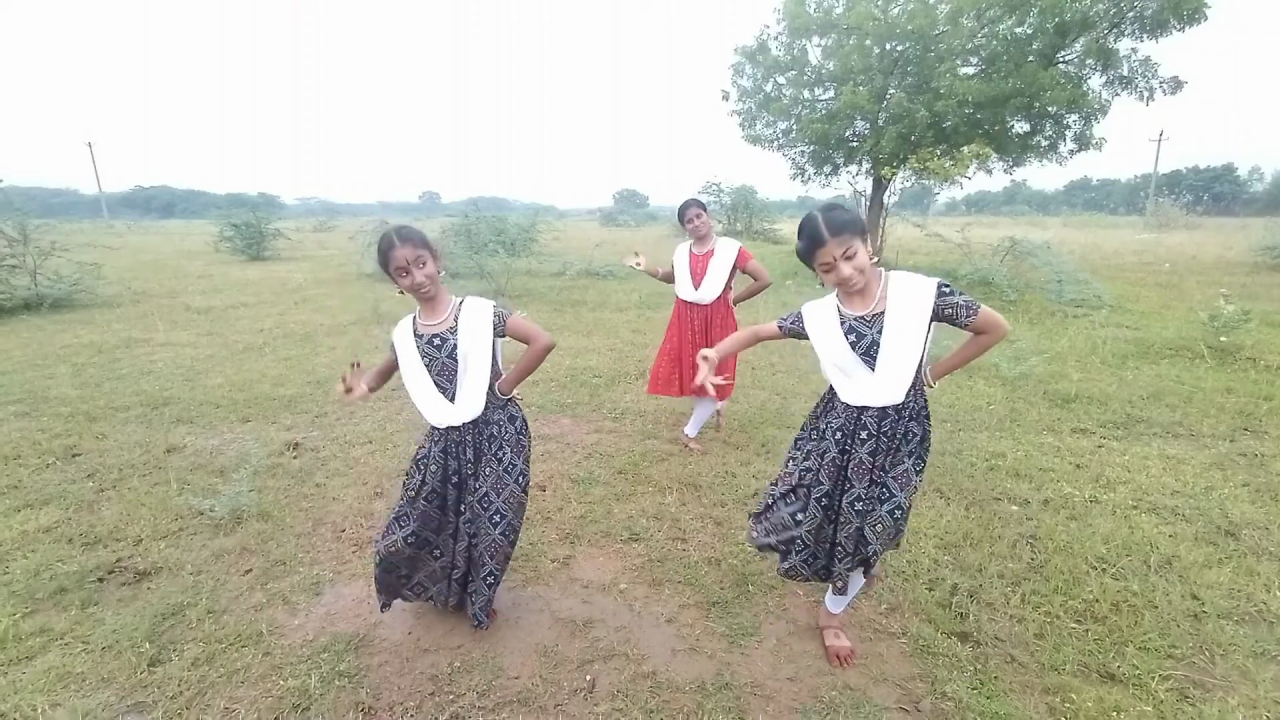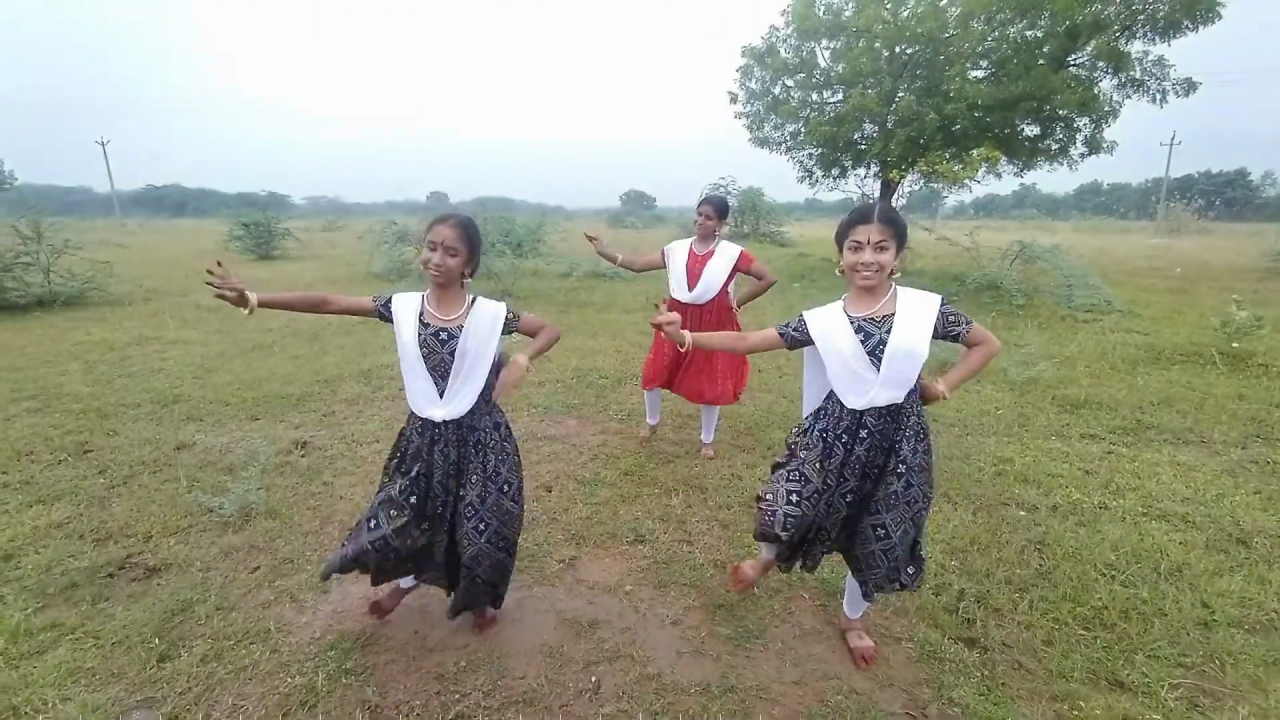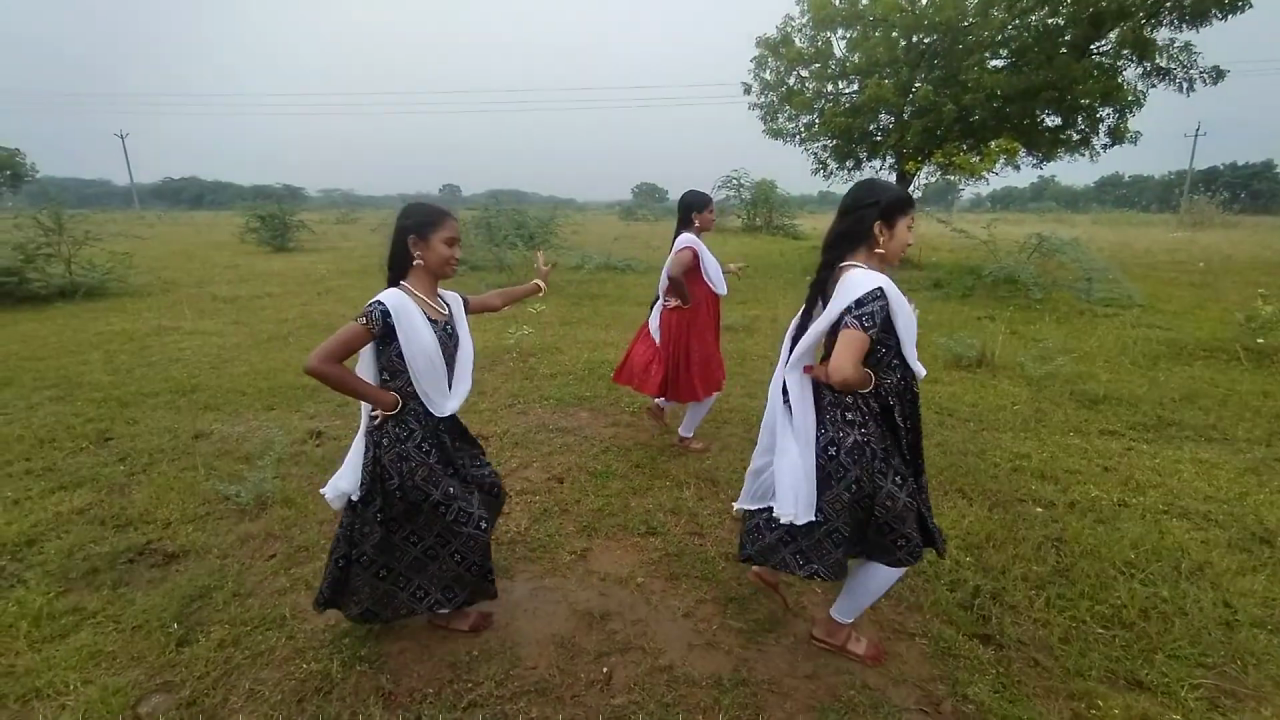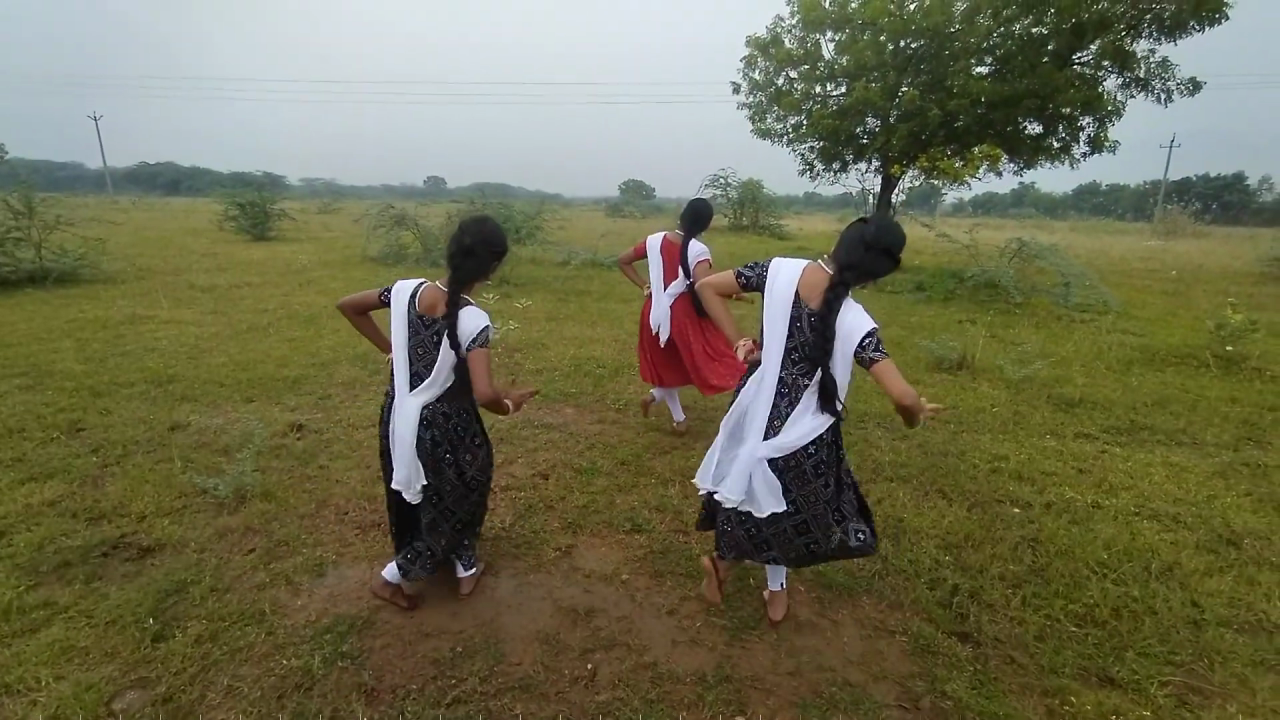
dt=1s
person 1, frame 1
left shoulder: (921, 292)
right shoulder: (815, 313)
left elbow: (995, 328)
right elbow: (755, 332)
left wrist: (932, 373)
right wrist: (712, 357)
left hip: (896, 433)
right hip: (836, 427)
left knee: (863, 525)
right knee: (792, 516)
left ankle: (832, 614)
person 1, frame 2
left shoulder: (926, 308)
right shoulder: (820, 320)
left elbow: (986, 342)
right elbow: (749, 341)
left wrist: (945, 382)
right wrist: (686, 336)
left hip: (897, 442)
right hip: (833, 434)
left knee: (880, 543)
right knee: (785, 509)
left ankle: (852, 618)
right ankle: (766, 556)
person 1, frame 3
left shoulder: (838, 279)
right shoulder: (873, 291)
right elbow: (842, 373)
right wrist: (851, 375)
left hip: (823, 428)
right hip: (854, 437)
right knee: (900, 540)
left ankle: (772, 561)
right ankle: (834, 626)
person 1, frame 4
left shoulder: (780, 270)
right shoulder: (856, 323)
left elbow: (706, 287)
right elbow: (903, 397)
left wrist: (740, 342)
right wrist: (918, 413)
left hip: (755, 413)
right hip: (803, 430)
left knee: (774, 506)
right knee: (809, 515)
left ankle: (770, 589)
right ankle: (733, 562)
person 2, frame 1
left shoulder: (479, 312)
right shoulder: (403, 332)
left elbow: (543, 341)
right elbow: (386, 375)
left wrist: (504, 386)
right wrist: (361, 388)
left hip: (494, 430)
right hip: (444, 439)
left knee: (490, 519)
right knee: (414, 521)
left ankle: (479, 597)
right ankle: (447, 590)
person 2, frame 2
left shoulder: (493, 316)
right shoulder: (401, 306)
left elbow: (550, 331)
right elbow: (327, 303)
left wrist: (521, 361)
right wrist: (253, 299)
left hip: (479, 437)
right hip: (425, 434)
left knee: (482, 528)
right knee: (396, 517)
left ankle: (479, 598)
right ankle: (403, 581)
person 2, frame 3
left shoulder: (447, 303)
right shoulder: (390, 308)
left elbow: (491, 300)
right elbow: (318, 363)
left wrist: (534, 286)
right wrist: (382, 399)
left hip: (439, 429)
right hip: (405, 437)
left knee: (482, 494)
right knee: (460, 521)
right ankle: (444, 609)
person 2, frame 4
left shoulder: (408, 290)
right shoulder: (475, 321)
left elbow: (348, 305)
right elbow: (483, 395)
left wrist: (388, 347)
right wrist: (509, 401)
left hip: (402, 415)
right hip: (445, 425)
left knee: (421, 496)
right knee: (456, 499)
left ankle: (466, 568)
right ankle: (392, 578)
person 3, frame 1
left shoulder: (731, 249)
right shoulder: (682, 252)
left elbow: (764, 279)
right elbow: (672, 276)
left wrist: (734, 299)
right wrist: (646, 268)
left hip: (716, 322)
right hip: (684, 321)
right knee: (685, 376)
left ankle: (690, 433)
right ankle: (714, 405)
person 3, frame 2
left shoulder: (732, 253)
right shoulder: (676, 249)
left elbow: (768, 278)
right elbow: (638, 265)
left wrist: (736, 303)
right wrist: (606, 252)
left hip: (713, 324)
left knee: (709, 384)
right knee: (655, 374)
left ankle: (707, 440)
right ankle: (652, 421)
person 3, frame 3
left shoulder: (689, 241)
right shoulder: (690, 243)
right elbow: (675, 274)
left wrist: (726, 269)
right wrist: (687, 300)
left hip: (688, 322)
right hip: (688, 323)
left knee: (699, 376)
right knee: (707, 383)
left ankle: (660, 402)
right ankle: (685, 436)
person 3, frame 4
left shoulder: (655, 241)
right shoulder: (699, 251)
left elbow: (622, 261)
left wrist: (644, 285)
left hip: (655, 316)
right hip: (684, 317)
left knee: (665, 370)
right knee: (704, 365)
left ankle: (679, 419)
right ankle: (656, 395)
